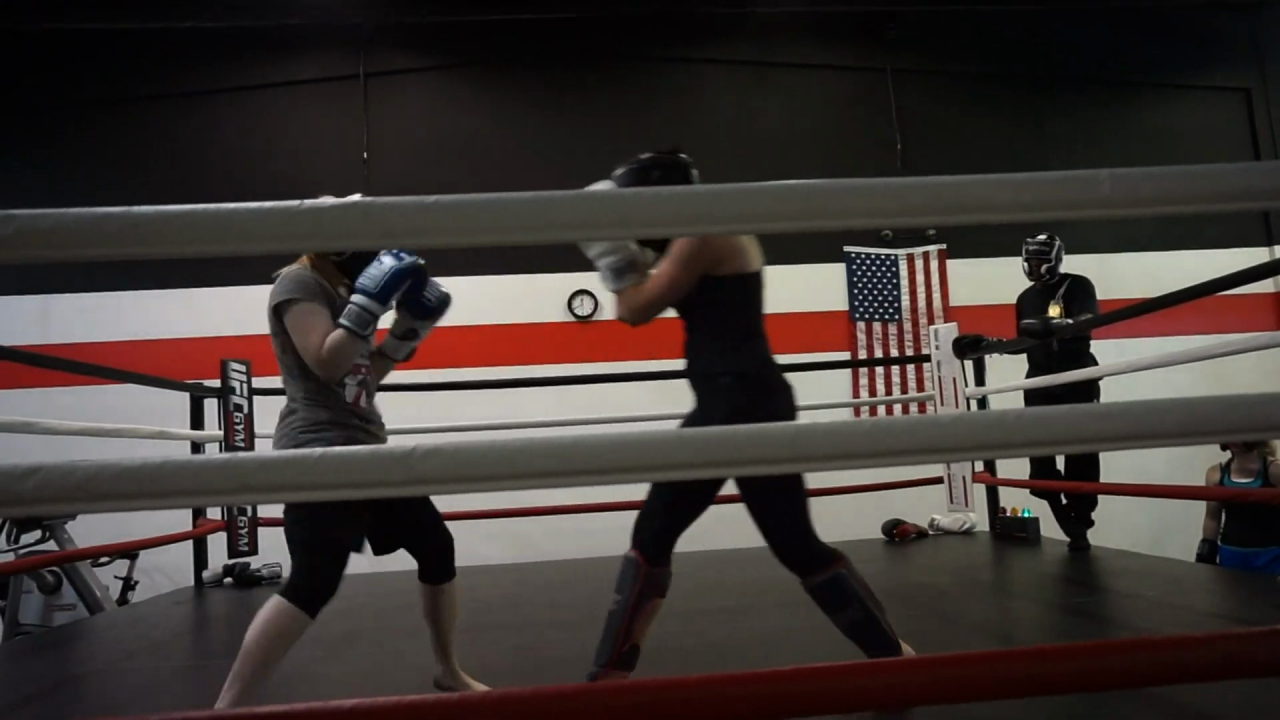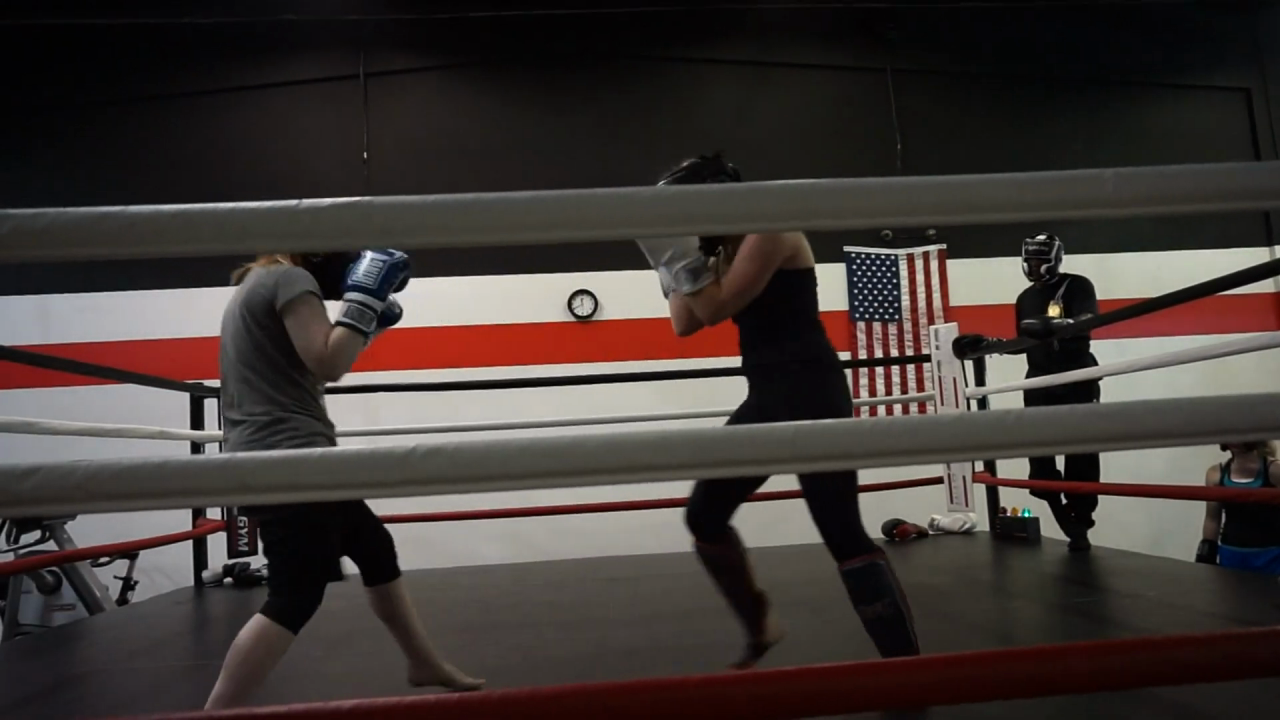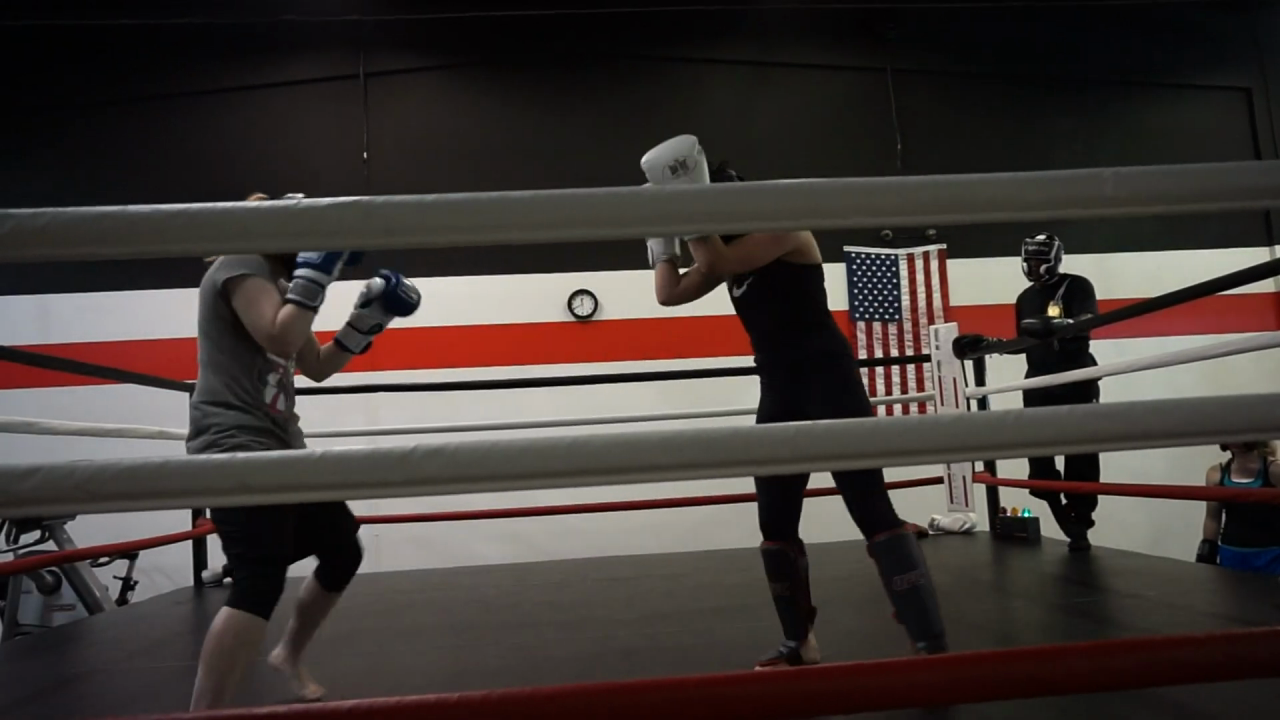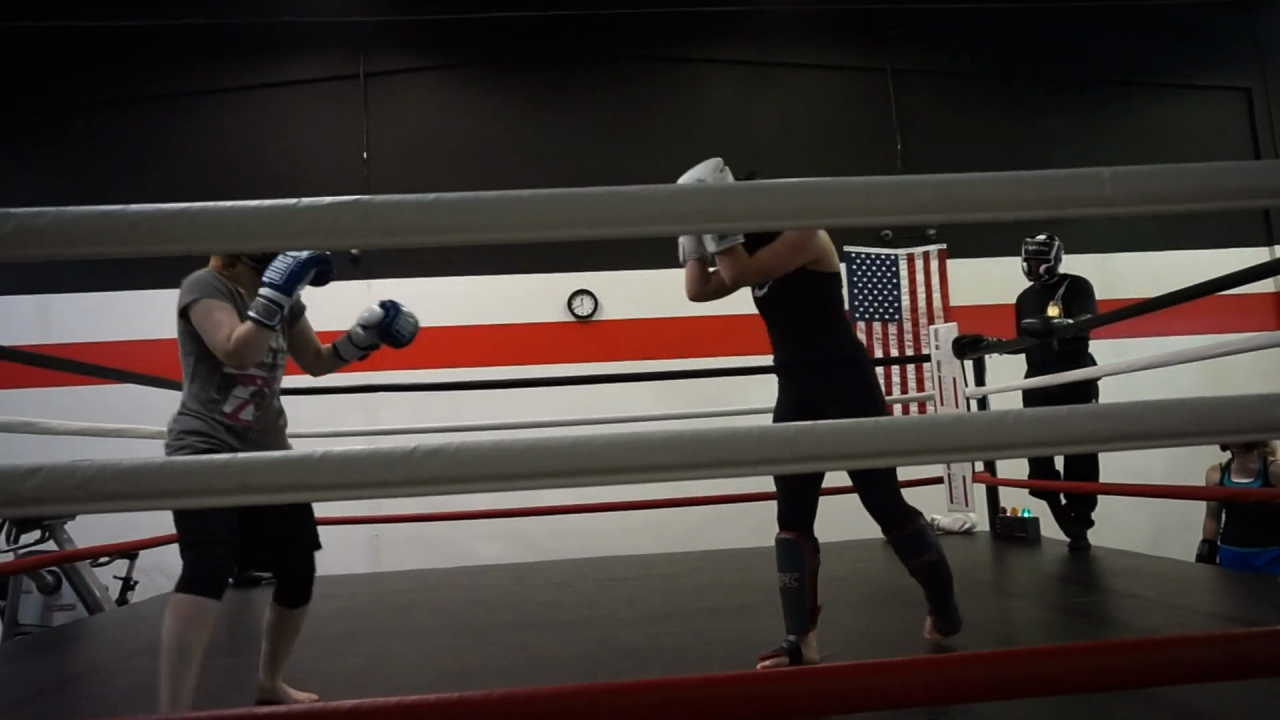
dt=0.2s
person 1, frame 1
left shoulder: (703, 233)
right shoulder: (691, 245)
left elbow: (636, 311)
right elbow: (637, 310)
left wrist: (614, 253)
right wrist: (619, 251)
left hip: (751, 402)
right hip: (719, 406)
left knee: (797, 548)
right knee: (651, 534)
left ankle: (892, 656)
right ankle: (612, 674)
person 1, frame 2
left shoulder: (772, 232)
right shoulder: (726, 252)
left elbow: (720, 307)
right elbow: (685, 322)
left wrist: (685, 250)
right wrist: (672, 253)
left hip: (811, 390)
right hip: (764, 398)
left knee: (842, 533)
right knee: (704, 515)
left ankle: (903, 660)
right ankle: (760, 629)
person 1, frame 3
left shoulder: (783, 232)
right shoulder: (731, 248)
left elbow: (718, 264)
right elbow: (669, 293)
right wrist: (664, 235)
left hip: (830, 380)
right hip: (779, 392)
left knee: (871, 512)
right knee: (776, 525)
left ankle: (930, 643)
right ankle: (798, 642)
person 1, frame 4
left shoulder: (803, 234)
right shoulder: (763, 254)
left elbow: (742, 273)
right elbow: (698, 289)
right wrist: (696, 231)
left hip: (846, 383)
right hip: (796, 392)
left knee: (886, 505)
right knee: (792, 517)
left ankle: (943, 607)
right ankle: (800, 640)
person 2, frame 1
left shoulder: (341, 292)
right shoulder: (301, 284)
right elbow: (326, 365)
left wrist: (414, 322)
right wrist: (369, 301)
left hip: (357, 449)
right hip: (321, 446)
left knee: (435, 545)
right knee: (314, 581)
left ankle: (449, 673)
right ankle: (225, 713)
person 2, frame 2
left shoulder: (256, 286)
right shoulder: (289, 282)
right elbow: (327, 363)
left wrist: (370, 326)
right wrist: (364, 295)
right hip: (287, 455)
left knee: (377, 550)
right knee: (297, 596)
left ankle: (426, 664)
person 2, frame 3
left shoulder: (279, 282)
right shoulder: (239, 269)
left elbow: (320, 366)
right elbow: (276, 339)
left wrist: (371, 315)
right wrist: (314, 273)
left hip: (280, 447)
right hip: (235, 447)
left knee: (343, 552)
right knee: (258, 585)
left ankle: (290, 655)
person 2, frame 4
left shoulder: (284, 303)
right shoulder: (206, 287)
left elbow: (317, 361)
right elbow: (238, 354)
left wrist: (371, 332)
right wrist: (278, 289)
left hip: (267, 455)
right hip: (206, 446)
left knee: (298, 575)
right knee: (206, 571)
left ankle: (271, 681)
person 3, frame 1
left shoulder: (1078, 286)
right shoulder: (1025, 298)
left elbow: (1087, 322)
left wrist: (1051, 325)
left hip: (1077, 380)
right hip: (1041, 383)
left knee: (1080, 455)
right knee: (1038, 451)
left ankle: (1079, 524)
right ankle: (1069, 520)
person 3, frame 2
left shoulder: (1077, 286)
right shoulder: (1025, 299)
left elbow: (1087, 321)
left wrist: (1052, 324)
left hip: (1077, 380)
right hip: (1040, 383)
left knee: (1080, 456)
right knee: (1037, 451)
left ankle: (1080, 524)
right ankle: (1068, 520)
person 3, frame 3
left shoulder: (1077, 286)
right shoulder: (1025, 298)
left elbow: (1087, 322)
left wrist: (1051, 324)
left hip: (1076, 380)
right hip: (1039, 383)
left knee: (1080, 457)
right knee: (1037, 451)
left ankle: (1080, 525)
right ankle: (1068, 520)
person 3, frame 4
left shoulder: (1077, 286)
right shoulder: (1025, 298)
left elbow: (1087, 321)
left wrist: (1051, 324)
left hip: (1076, 380)
right hip: (1039, 383)
left knee: (1080, 457)
right knee: (1037, 452)
left ankle: (1079, 525)
right ankle: (1066, 519)
